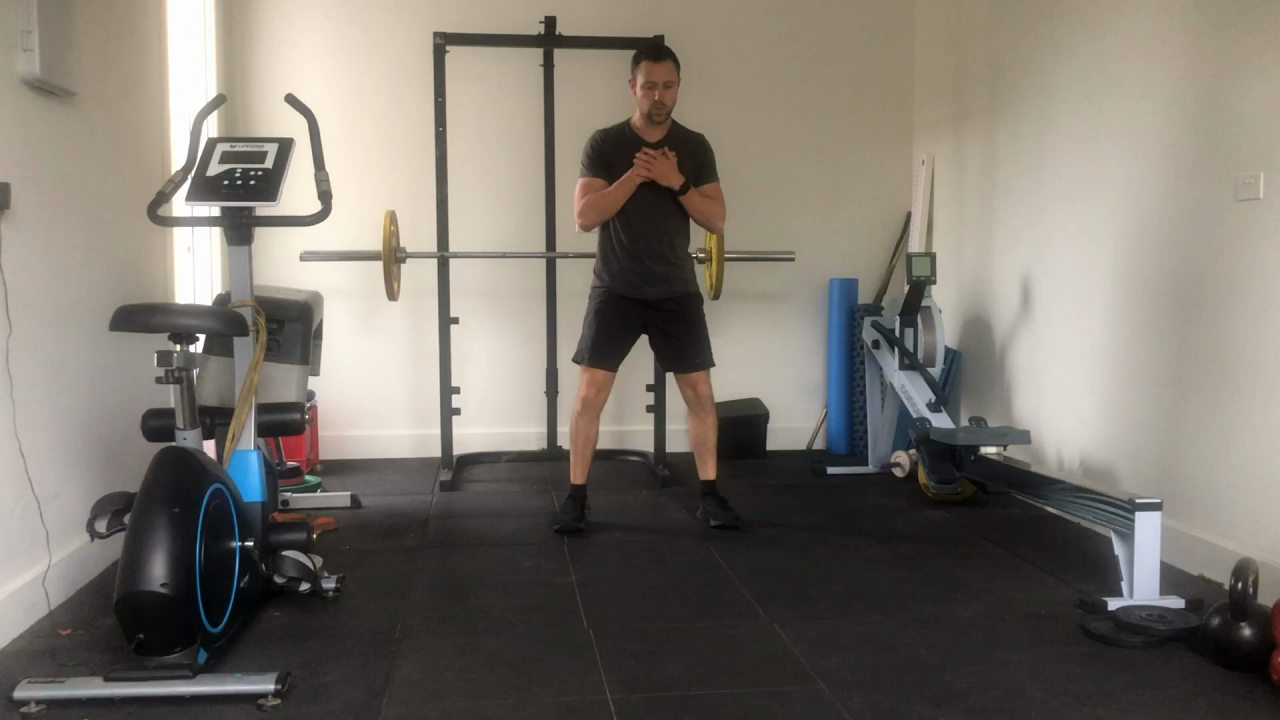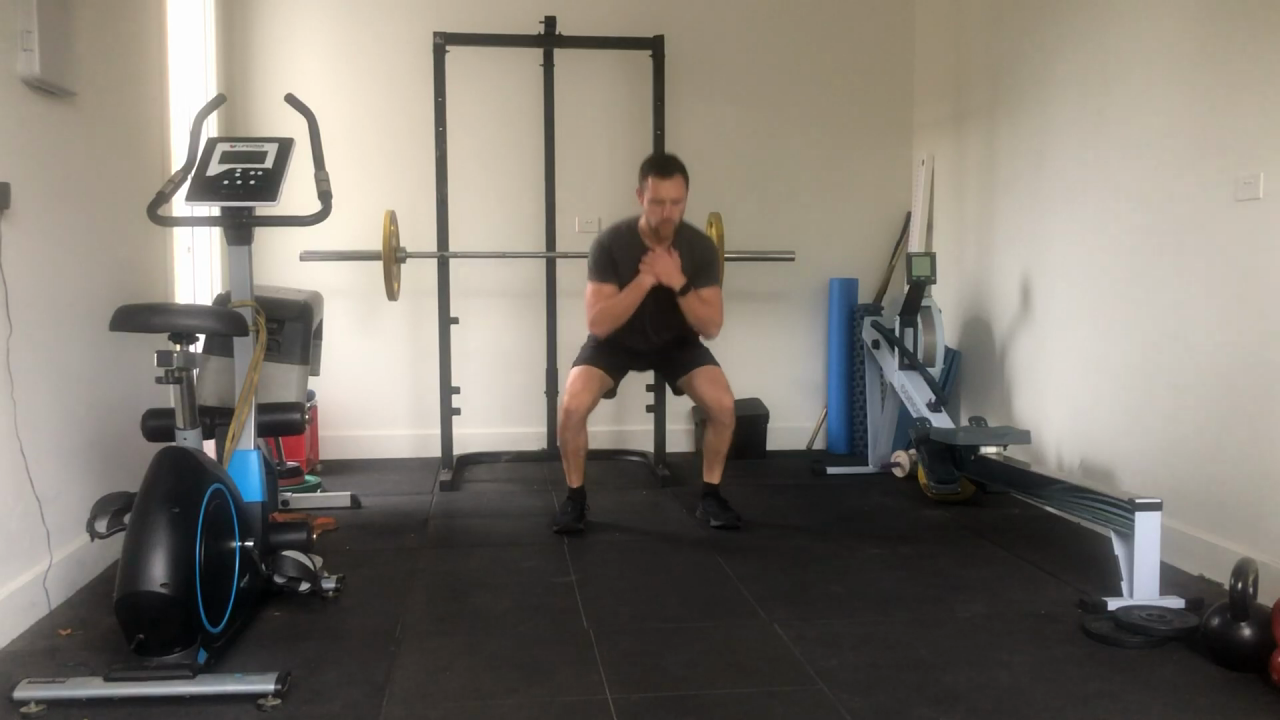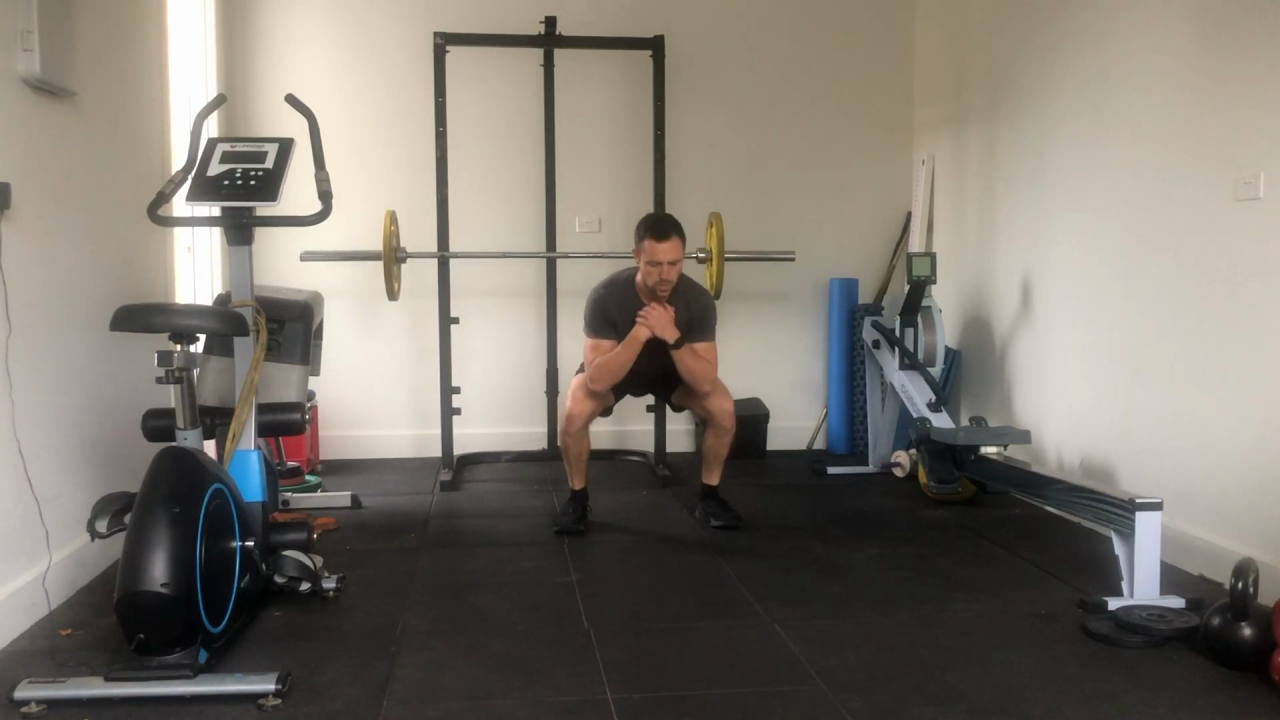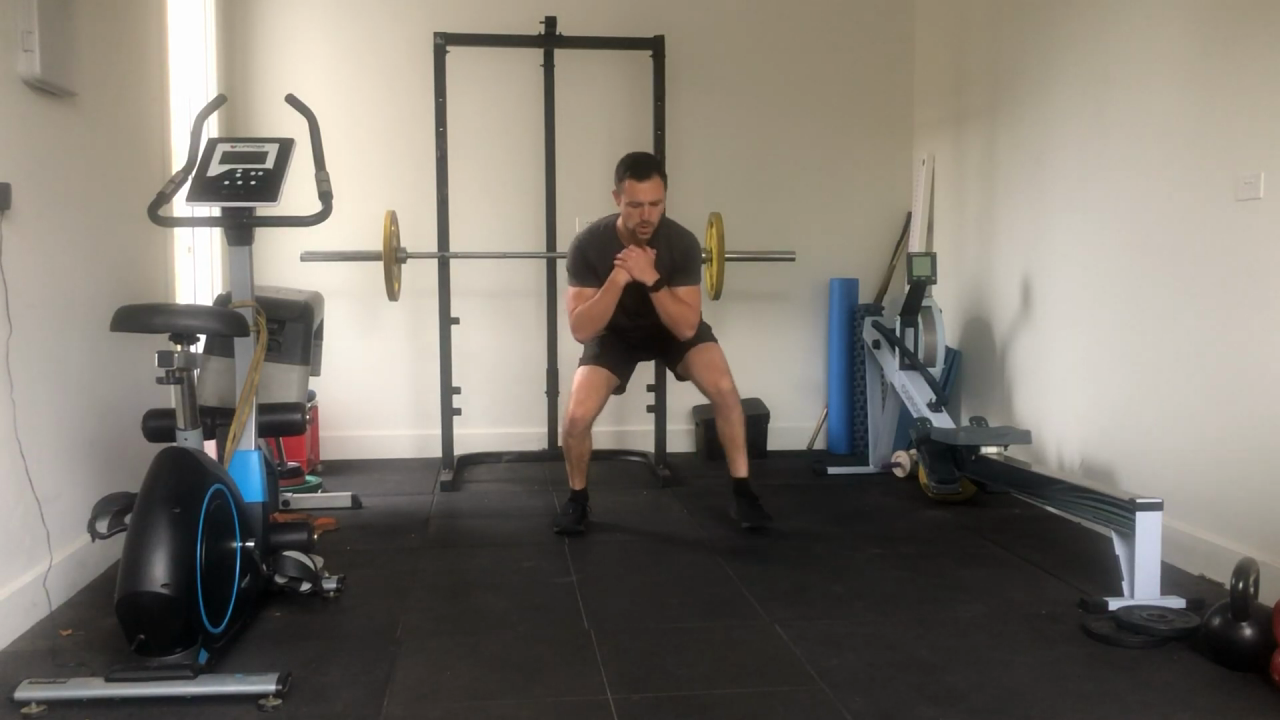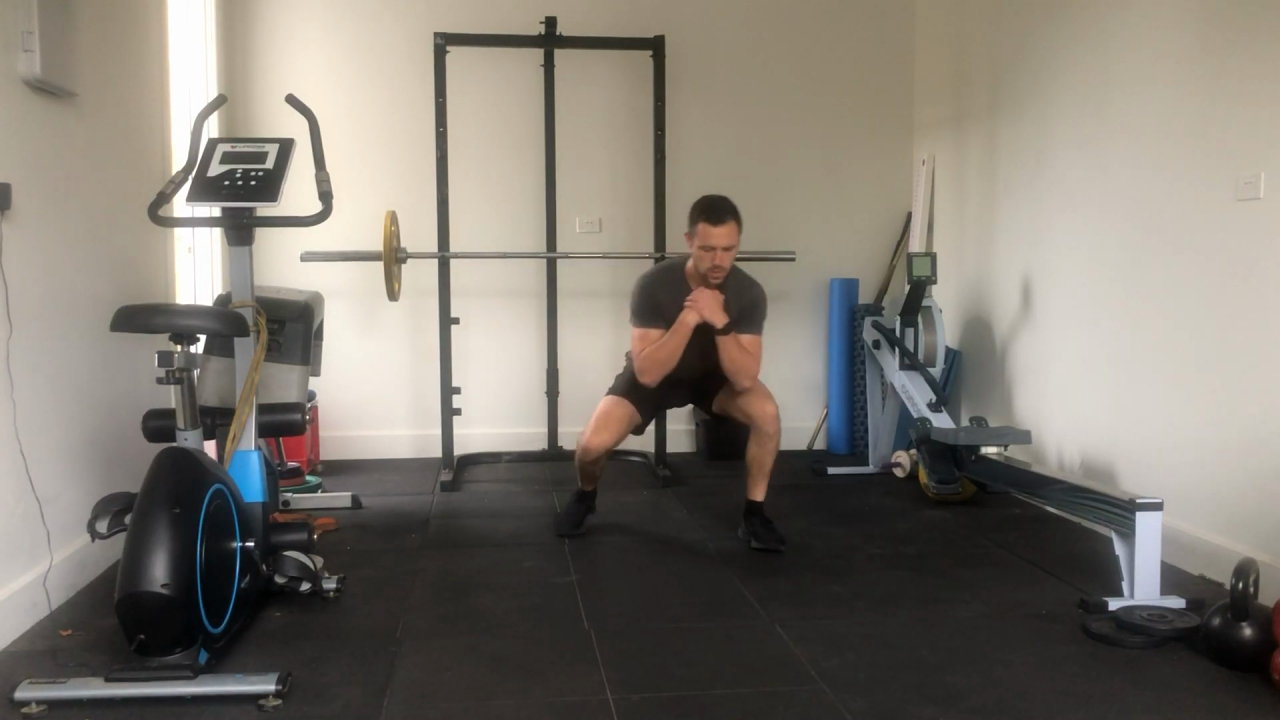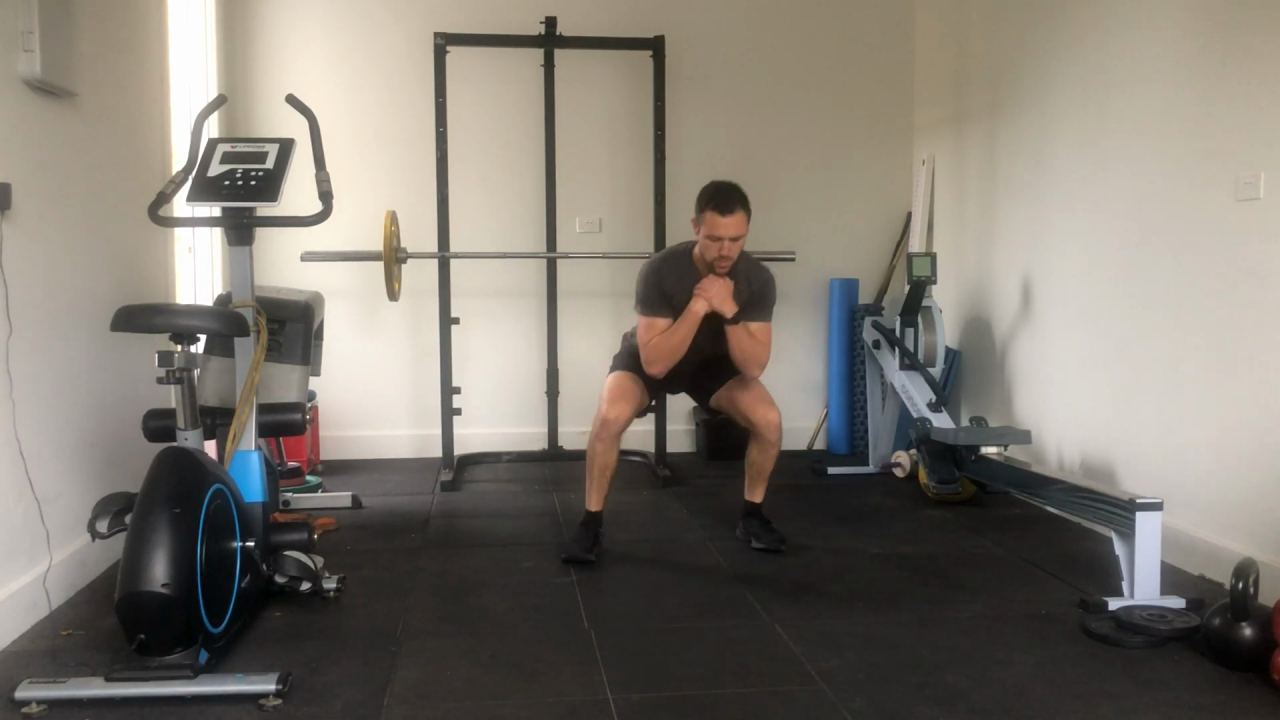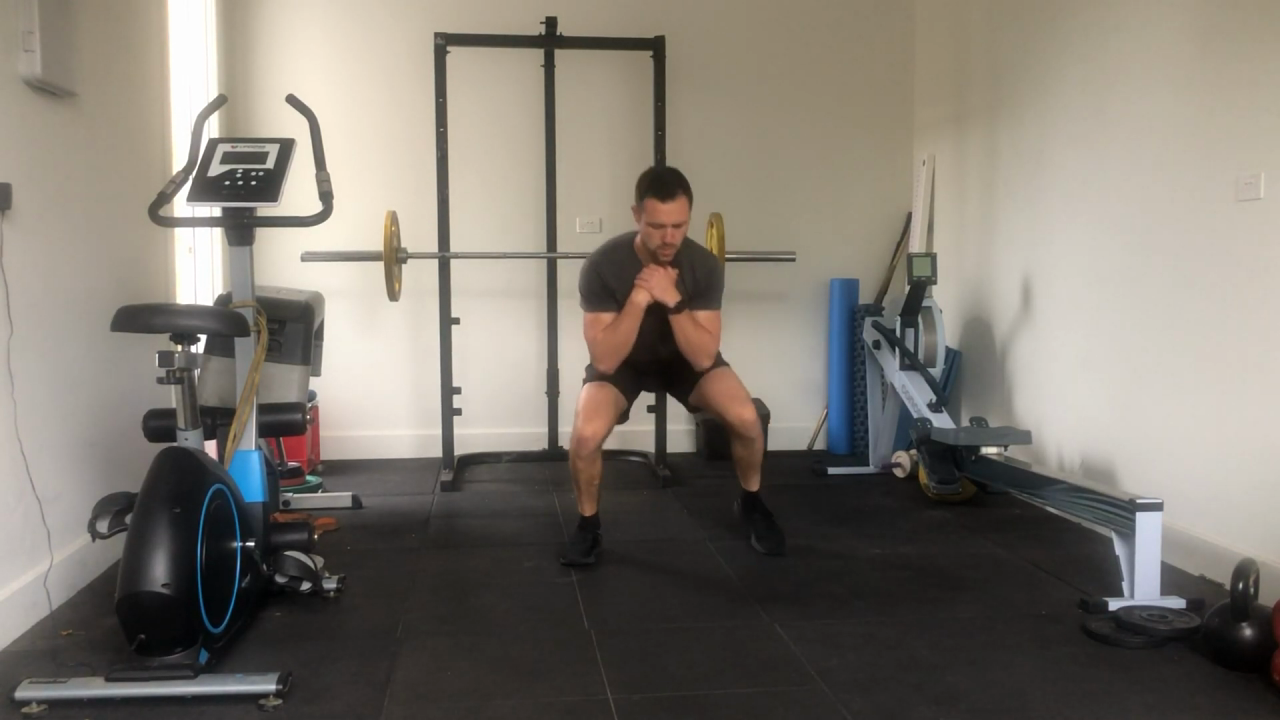
dt=0.4s
person 1, frame 1
left shoulder: (694, 146)
right shoulder: (605, 143)
left elbow: (718, 220)
right elbow: (584, 216)
left wrist: (677, 182)
right wrist: (635, 175)
left hip: (677, 292)
right hip: (615, 291)
left knee: (699, 395)
right knee: (589, 396)
left ankle: (709, 494)
right ankle: (576, 497)
person 1, frame 2
left shoulder: (701, 247)
right shoulder: (611, 244)
left elbow: (712, 326)
right elbow: (598, 324)
left wrist: (679, 284)
right wrist: (644, 280)
left hip: (675, 340)
right hip: (618, 341)
left knee: (722, 404)
right knee: (573, 407)
left ankle: (710, 496)
right ankle: (575, 497)
person 1, frame 3
left shoulder: (697, 299)
right shoulder: (606, 297)
left elbow: (706, 383)
right elbow: (597, 380)
left wrist: (672, 337)
right wrist: (638, 334)
left hip: (671, 369)
right hip: (614, 365)
left knee: (723, 410)
right knee: (574, 414)
left ankle: (710, 496)
right ankle: (577, 498)
person 1, frame 4
left shoulder: (682, 242)
right shoulder: (588, 245)
left elbow: (687, 328)
right elbow: (581, 331)
left wrist: (652, 280)
right wrist: (617, 277)
left hip: (672, 326)
right hip: (617, 331)
left knee: (723, 389)
right knee: (577, 415)
left ankle: (741, 490)
right ankle: (577, 499)
person 1, frame 5
left shoulder: (748, 293)
right shoulder: (654, 285)
left elbow: (745, 379)
right elbow: (648, 374)
left wrist: (722, 323)
right wrist: (689, 318)
left hip: (710, 374)
right hip: (651, 373)
left knee: (767, 415)
right knee: (594, 444)
left ankle: (753, 514)
right ankle: (585, 497)
person 1, frame 6
left shoulder: (758, 279)
right shoulder: (661, 271)
left elbow: (755, 366)
right elbow: (655, 364)
left wrist: (731, 310)
right wrist: (695, 308)
left hip: (713, 360)
right hip: (646, 355)
left knee: (768, 421)
right knee: (611, 417)
left ankle: (752, 515)
right ankle: (591, 522)
person 1, frame 7
left shoulder: (704, 265)
right shoulder: (603, 265)
left elbow: (704, 357)
right elbow: (605, 361)
left wrist: (672, 301)
right wrist: (637, 299)
left hip: (683, 353)
right hip: (622, 358)
left knee: (746, 419)
right knee: (586, 436)
left ankle: (750, 502)
right ankle: (588, 526)
